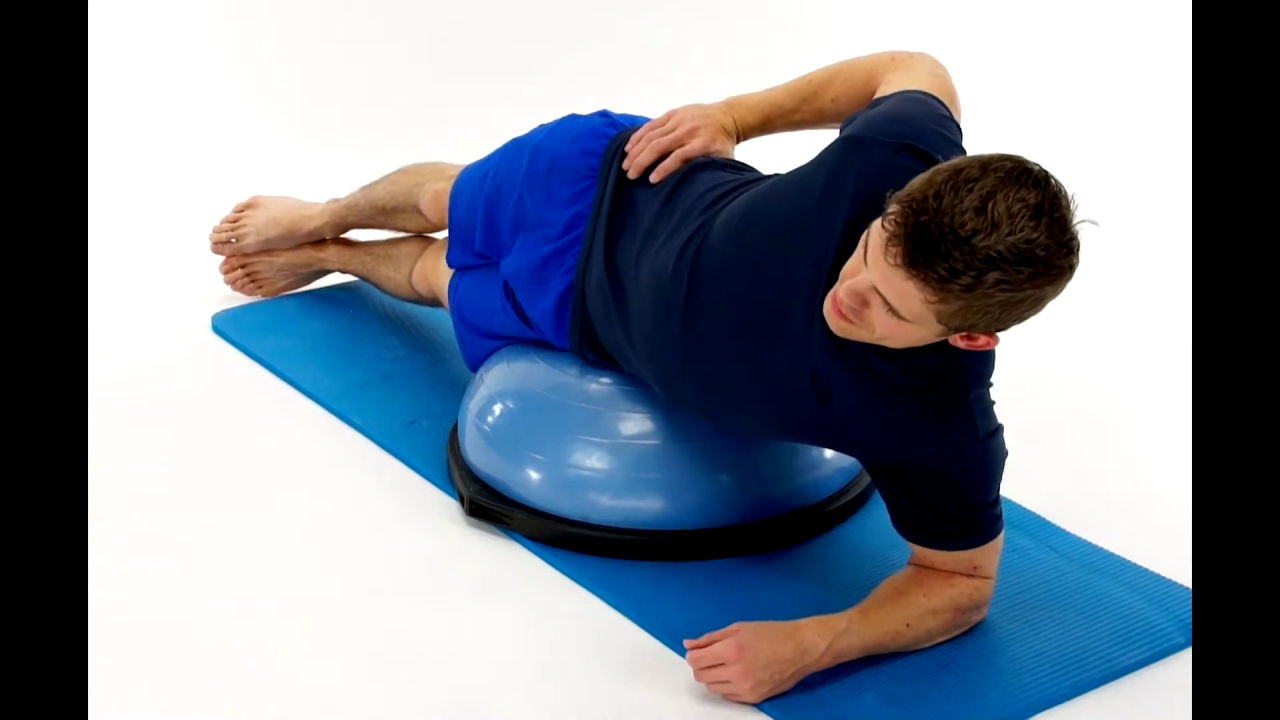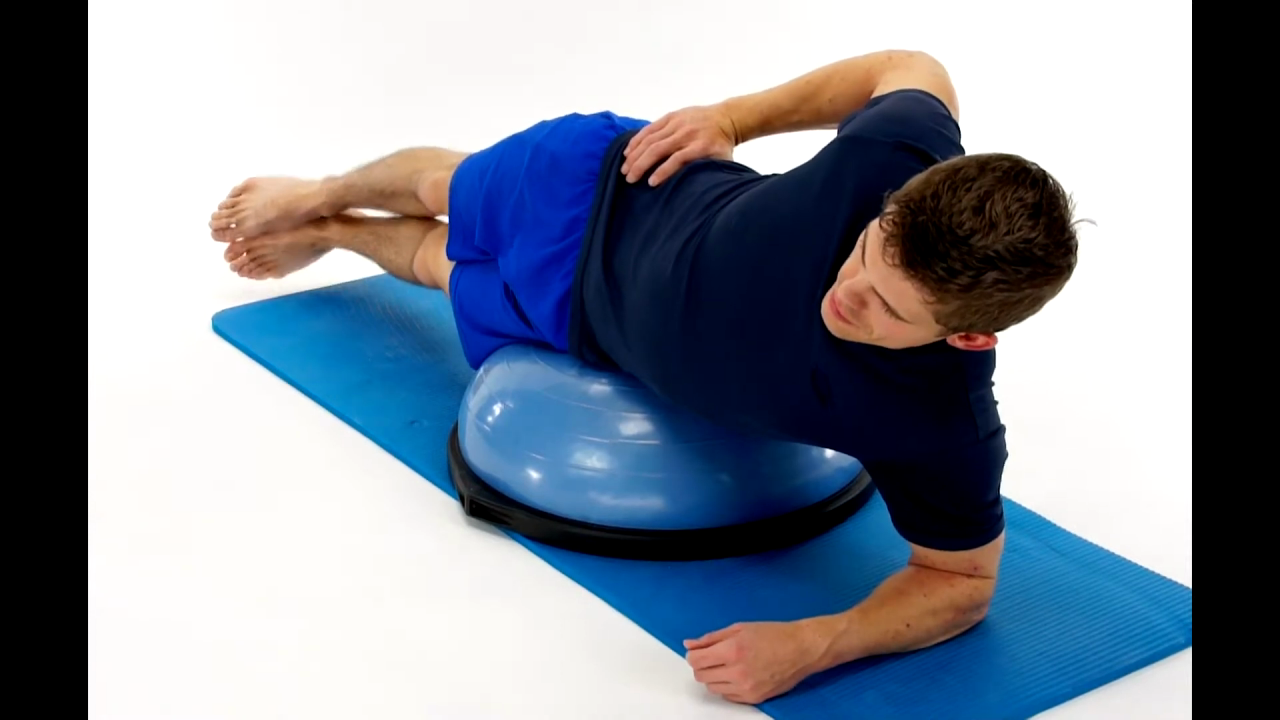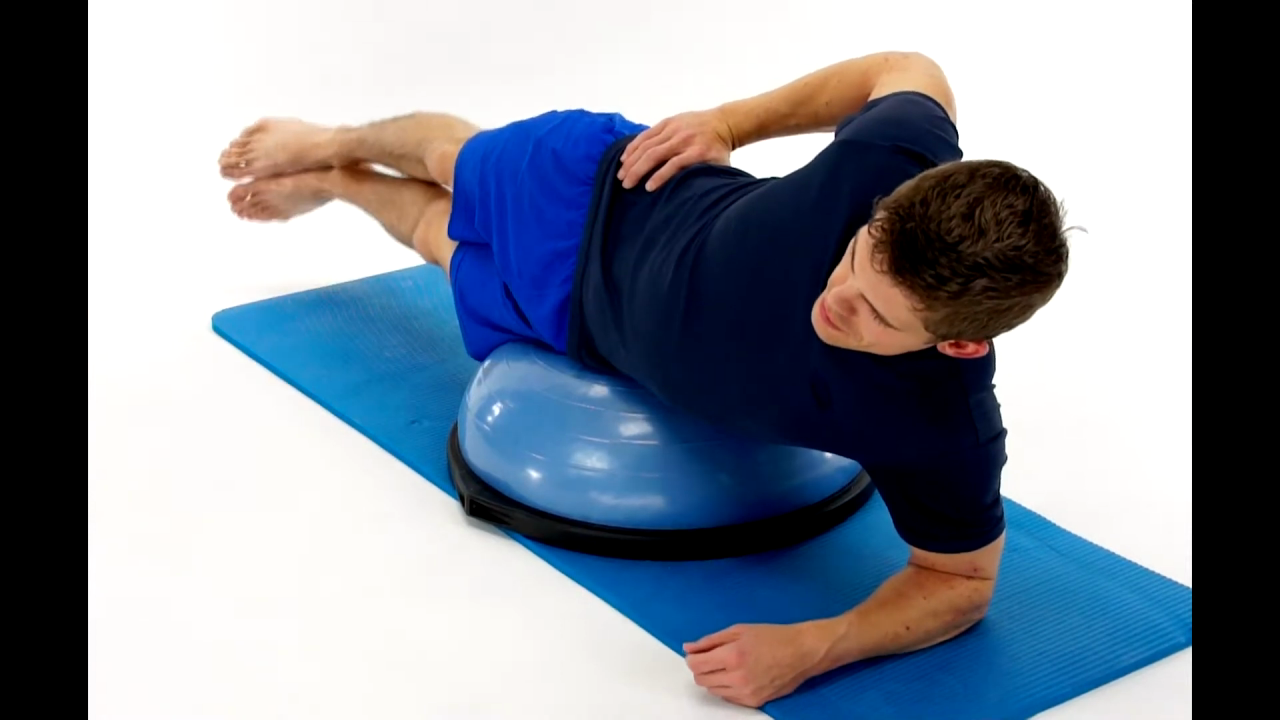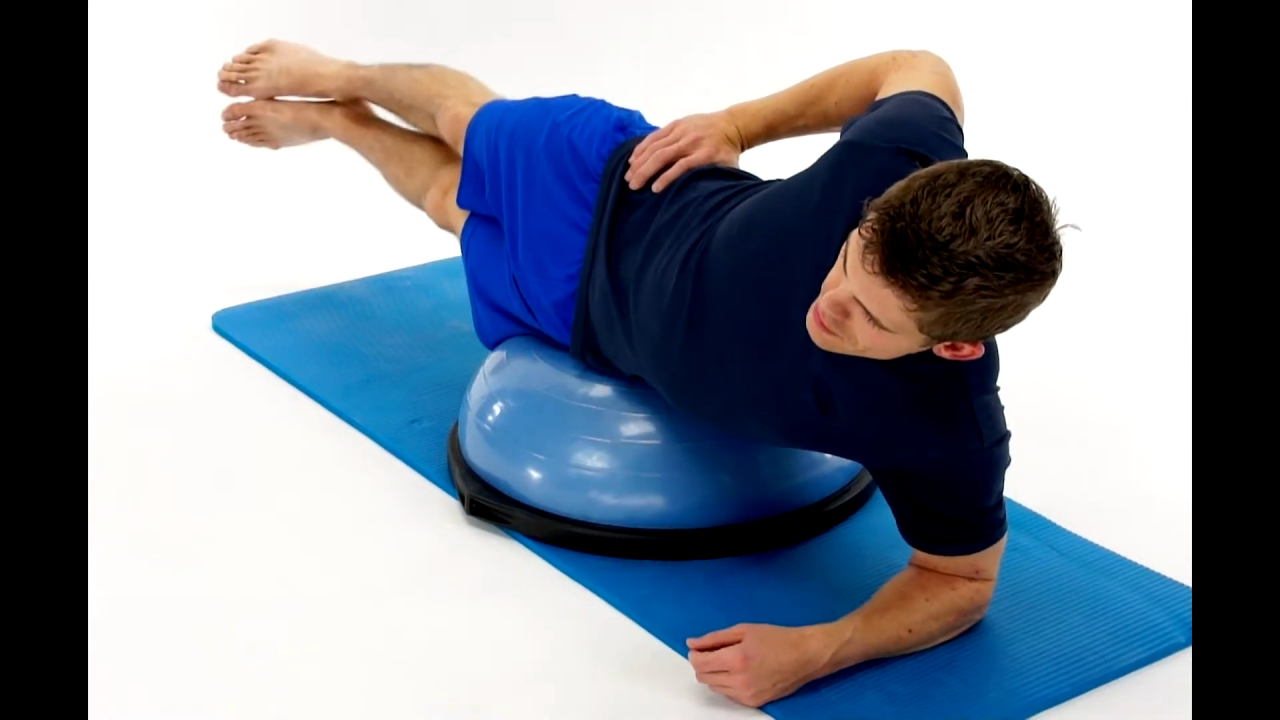
dt=0.5s
person 1, frame 1
left shoulder: (944, 433)
right shoulder: (903, 158)
left elbow: (962, 579)
right elbow: (916, 70)
left wrist: (810, 643)
right wrist: (736, 115)
right hip: (593, 175)
left knee: (447, 281)
right knee: (444, 201)
left ankle: (331, 258)
right ankle: (322, 220)
person 1, frame 2
left shoulder: (947, 433)
right shoulder: (904, 157)
left elbow: (962, 580)
right elbow: (912, 69)
left wrist: (811, 644)
right wrist: (733, 117)
right hip: (594, 179)
left knee: (444, 262)
right knee: (442, 183)
left ankle: (332, 236)
right ankle: (319, 201)
person 1, frame 3
left shoulder: (945, 435)
right shoulder: (900, 161)
left elbow: (962, 580)
right elbow: (907, 68)
left wrist: (810, 647)
right wrist: (730, 121)
right hip: (587, 180)
left knee: (444, 232)
right knee: (447, 159)
left ankle: (336, 183)
right ankle: (327, 155)
person 1, frame 4
left shoulder: (950, 437)
right shoulder: (903, 163)
left elbow: (962, 582)
right elbow: (919, 71)
left wrist: (814, 649)
right wrist: (741, 123)
right hip: (598, 173)
left knee: (450, 197)
right knee: (459, 115)
left ankle: (336, 124)
right ankle: (334, 84)
